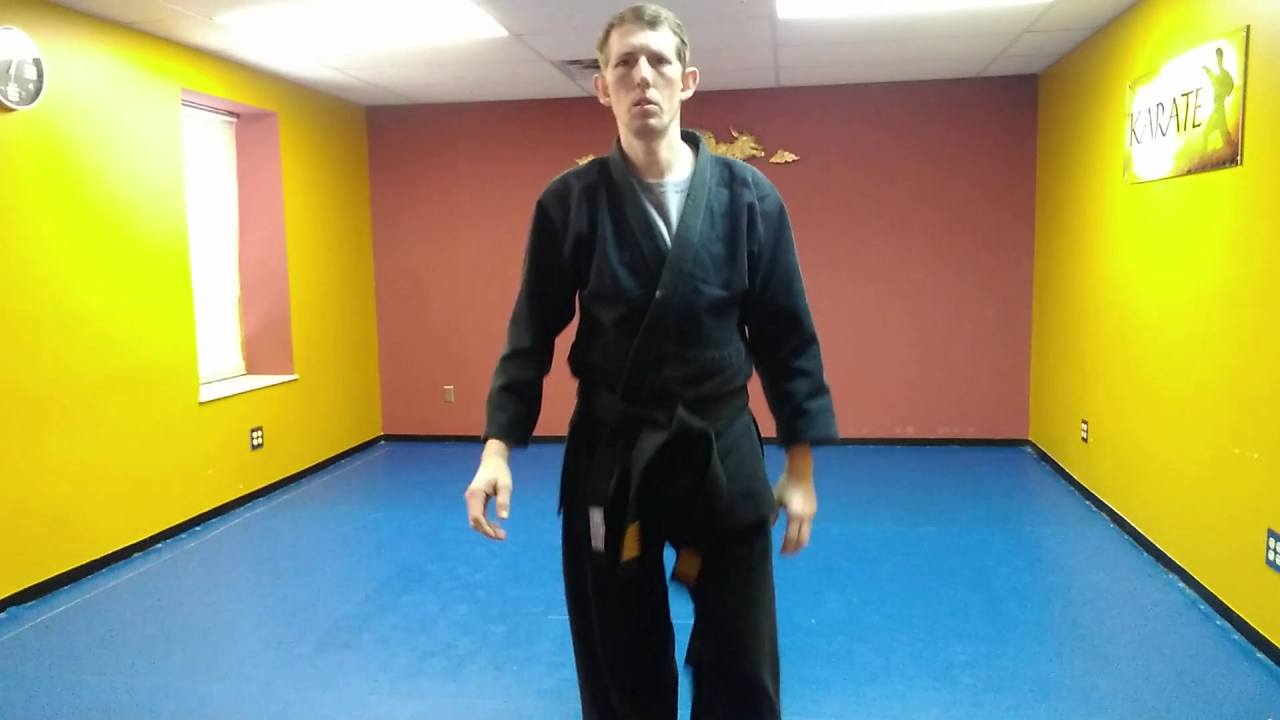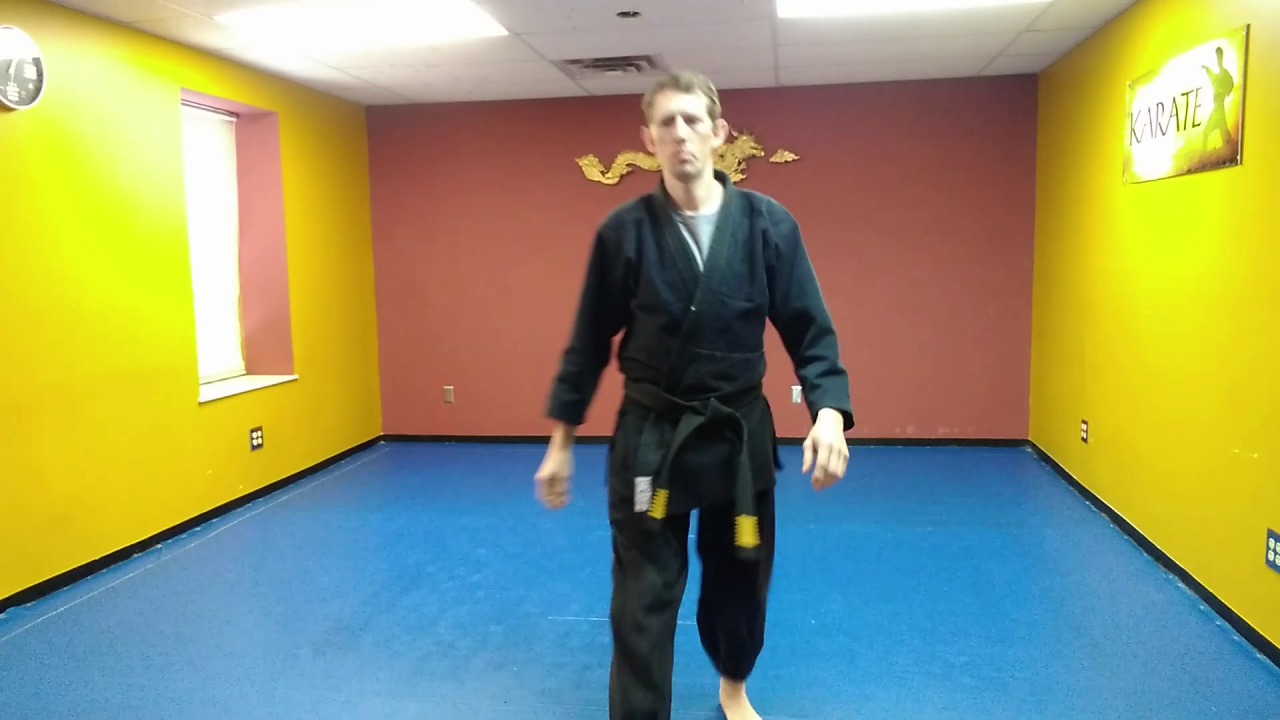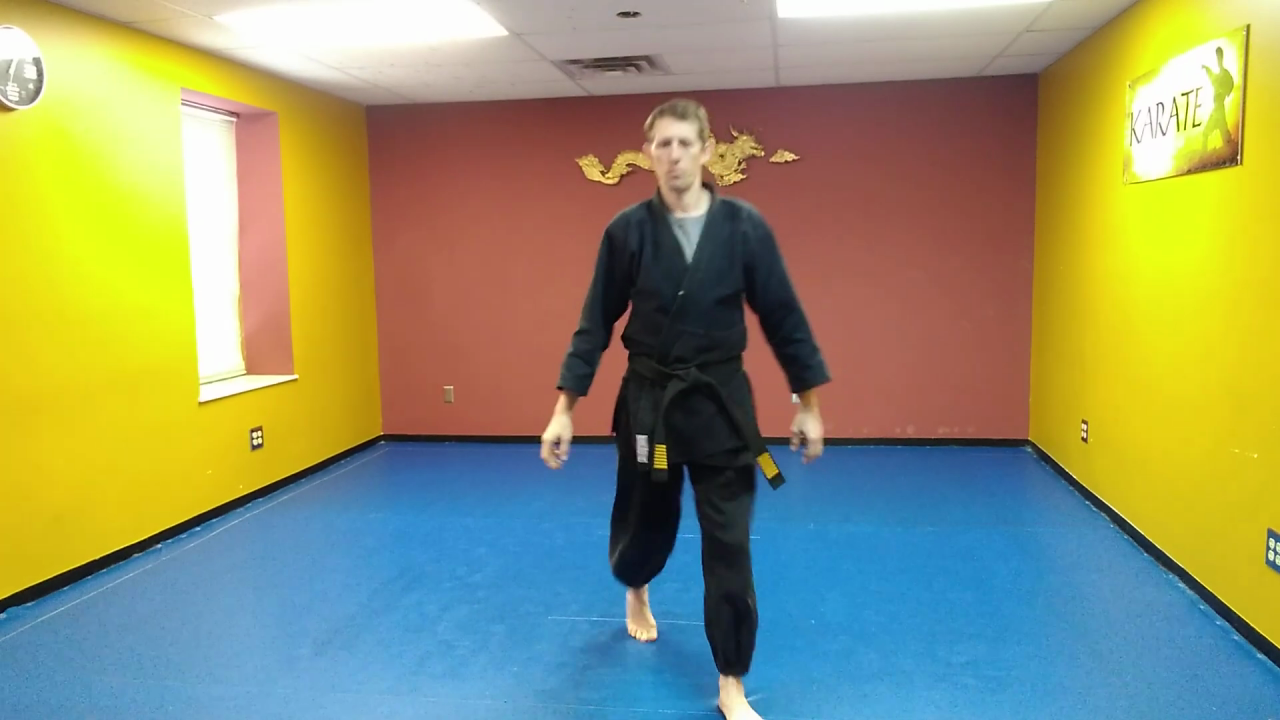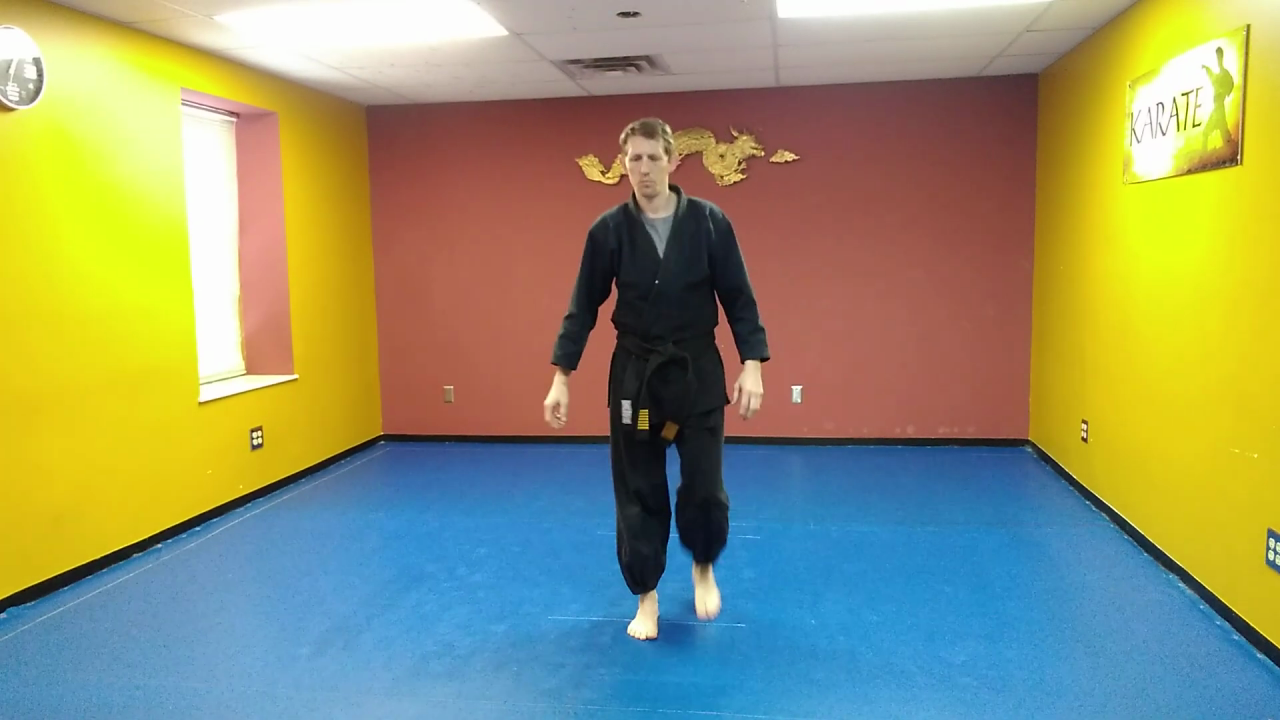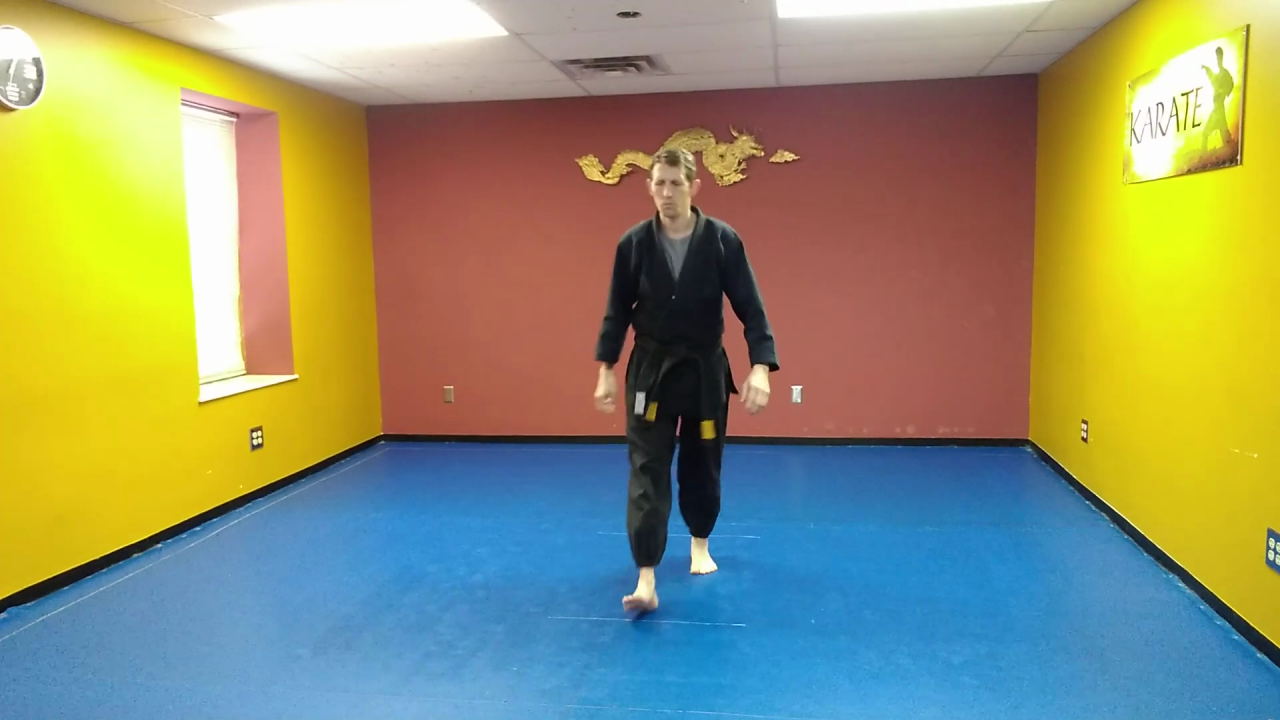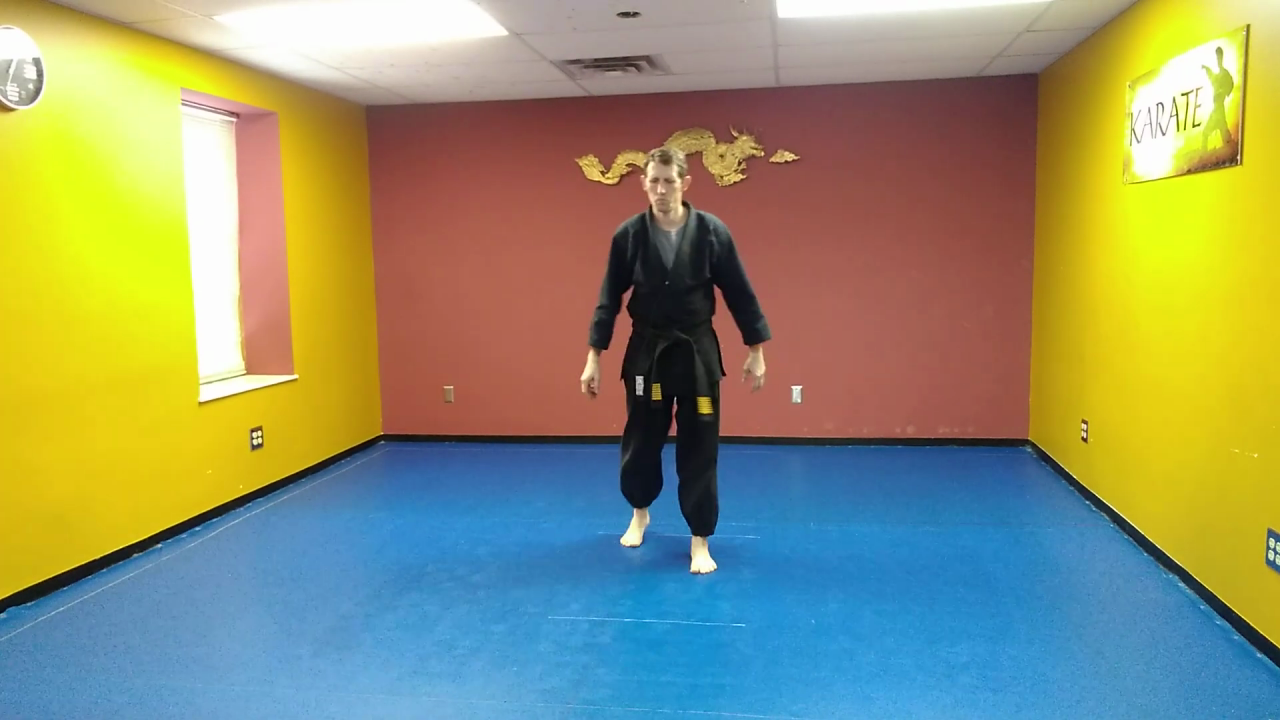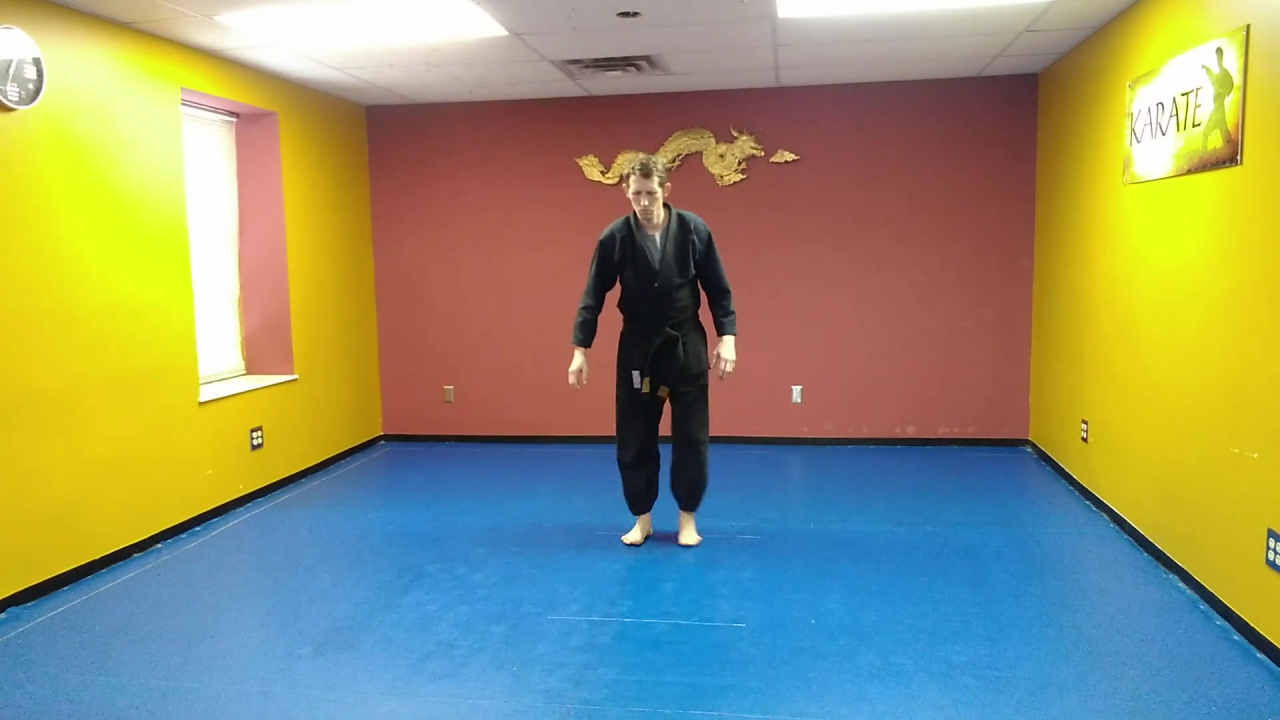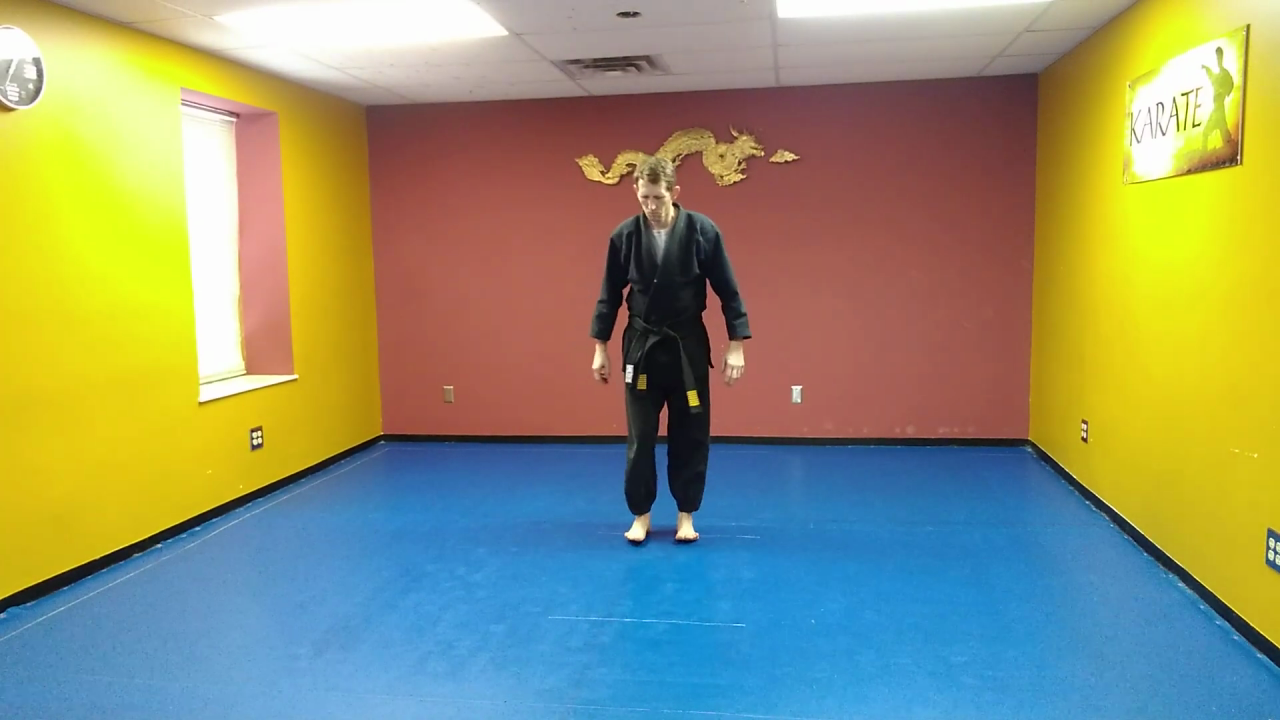
dt=0.4s
person 1, frame 1
left shoulder: (749, 197)
right shoulder: (567, 203)
left elbow: (787, 340)
right elbow: (531, 336)
left wrist: (798, 467)
right wrist: (499, 447)
left hip: (720, 454)
right hip: (609, 456)
left knee: (738, 662)
right knee: (620, 660)
person 1, frame 2
left shoulder: (767, 223)
right shoulder: (623, 232)
left elbow: (809, 330)
right elbow: (590, 341)
left wrist: (828, 412)
right wrist: (561, 441)
left hip: (739, 433)
right hip: (651, 435)
left knee: (739, 588)
right knee: (643, 605)
person 1, frame 3
left shoulder: (745, 226)
right shoulder: (627, 230)
left elbow: (783, 317)
right elbow: (595, 322)
left wrist: (808, 401)
right wrist: (564, 407)
left hip: (721, 398)
right hip: (648, 397)
left knee: (728, 544)
right knee: (644, 523)
right ankle: (638, 595)
person 1, frame 4
left shoulder: (709, 222)
right shoulder: (608, 230)
left elbow: (739, 299)
right elbow: (583, 307)
left wrist: (752, 364)
right wrist: (561, 376)
left hip: (697, 369)
right hip: (635, 371)
left knee: (704, 486)
right knee: (638, 490)
left ankle: (703, 571)
right ankle: (647, 598)
person 1, frame 5
left shoulder: (722, 240)
right shoulder: (634, 243)
left elbow: (750, 309)
right elbow: (617, 310)
left wrist: (760, 369)
right wrist: (606, 371)
left hip: (705, 367)
right hip: (651, 367)
left knee: (702, 467)
right knee: (647, 469)
left ankle: (700, 542)
right ankle: (646, 578)
person 1, frame 6
left shoulder: (712, 232)
right shoulder: (629, 235)
left elbow: (739, 294)
right elbow: (609, 299)
left wrist: (755, 349)
right wrist: (593, 357)
left hip: (697, 350)
right hip: (647, 350)
left knee: (699, 450)
right knee: (641, 445)
left ankle: (700, 542)
right ankle: (641, 513)
person 1, frame 7
left shoulder: (693, 229)
right shoulder: (615, 237)
left elbow: (718, 289)
right elbow: (594, 295)
left wrist: (727, 339)
right wrist: (580, 351)
left hip: (687, 343)
right hip: (639, 345)
left knee: (691, 437)
right knee: (634, 439)
left ankle: (687, 516)
right ankle: (642, 518)
person 1, frame 8
left shoulder: (702, 230)
right shoulder: (624, 235)
left elbow: (728, 291)
right elbow: (610, 294)
left wrist: (736, 344)
right wrist: (600, 347)
left hip: (687, 344)
right hip: (641, 344)
left knee: (690, 437)
right knee: (640, 437)
left ankle: (685, 515)
right ankle: (641, 516)
